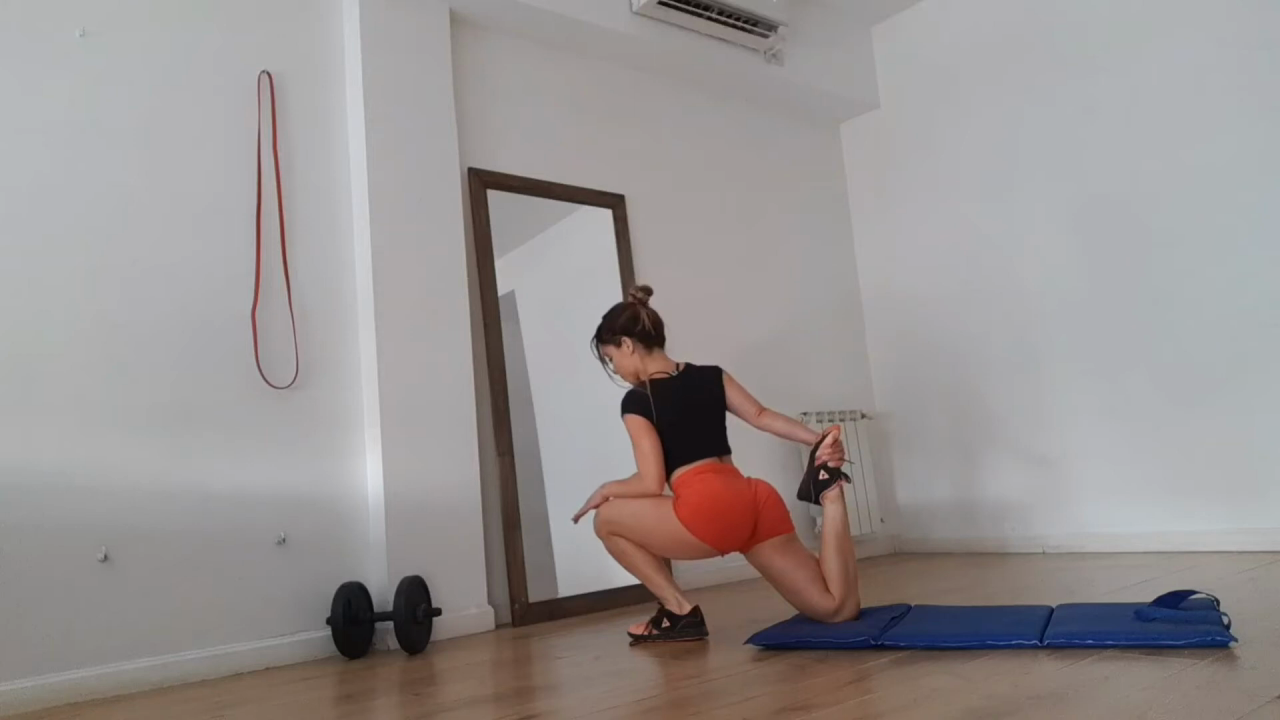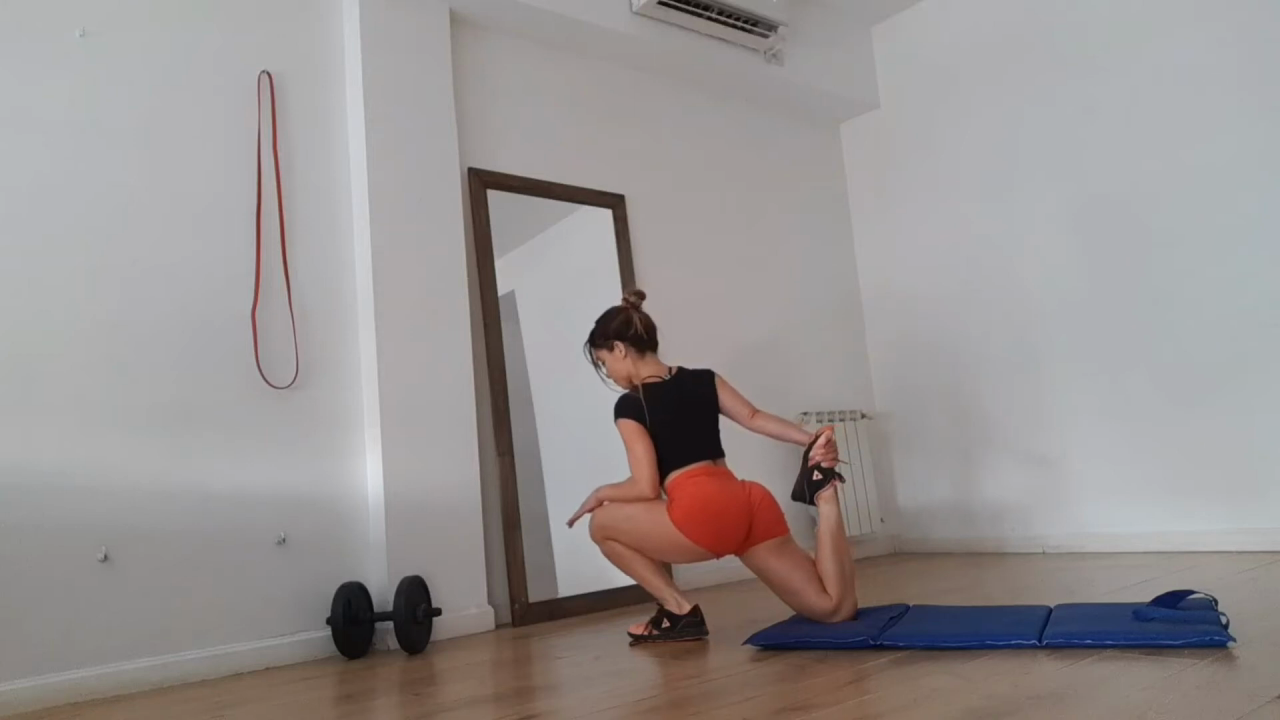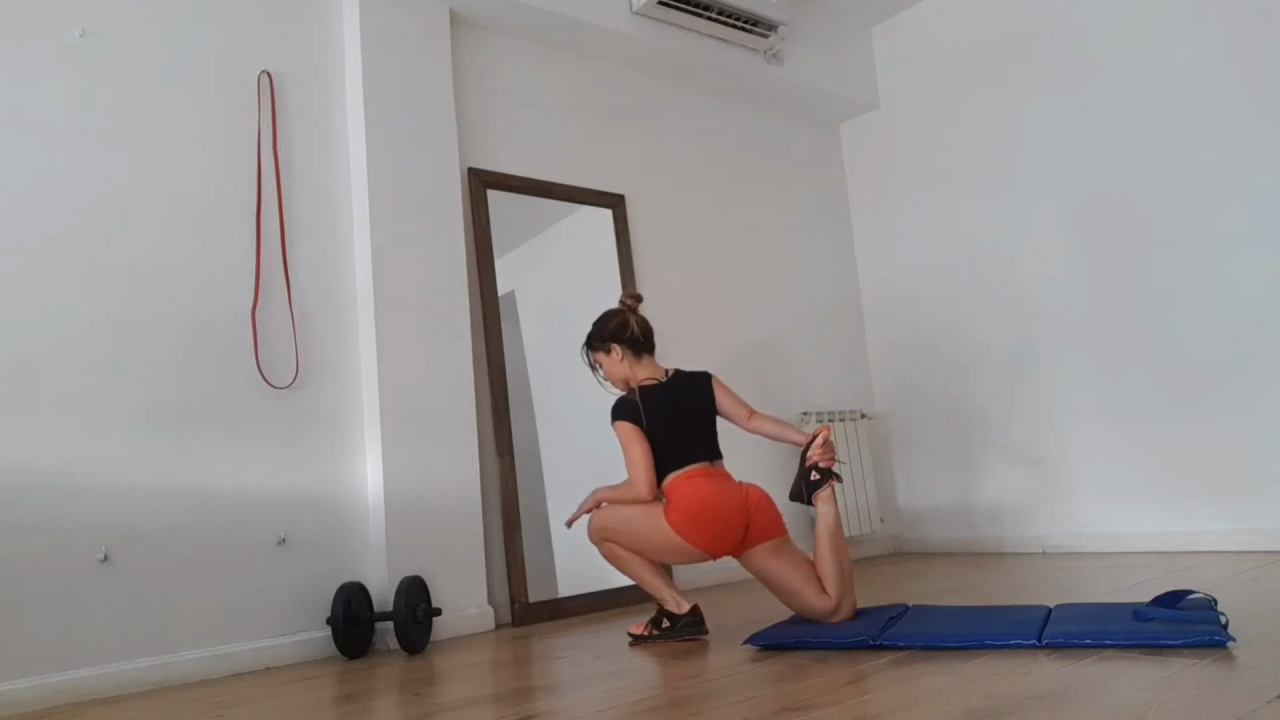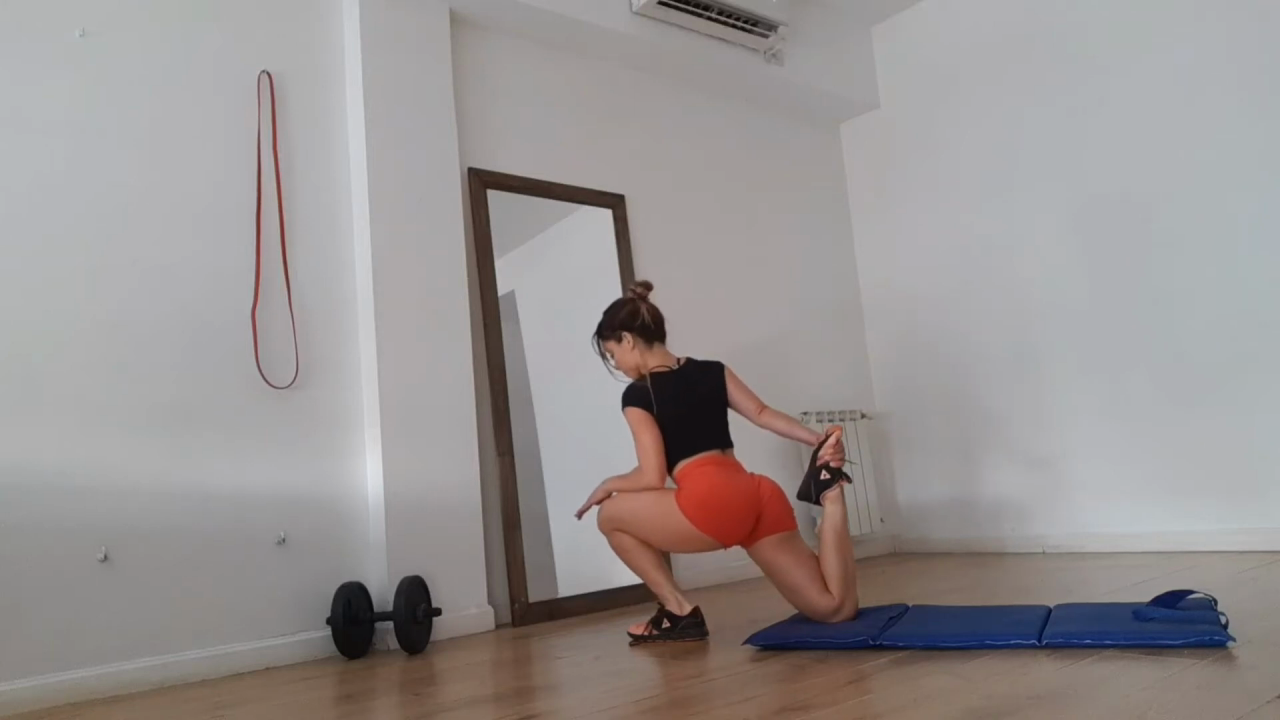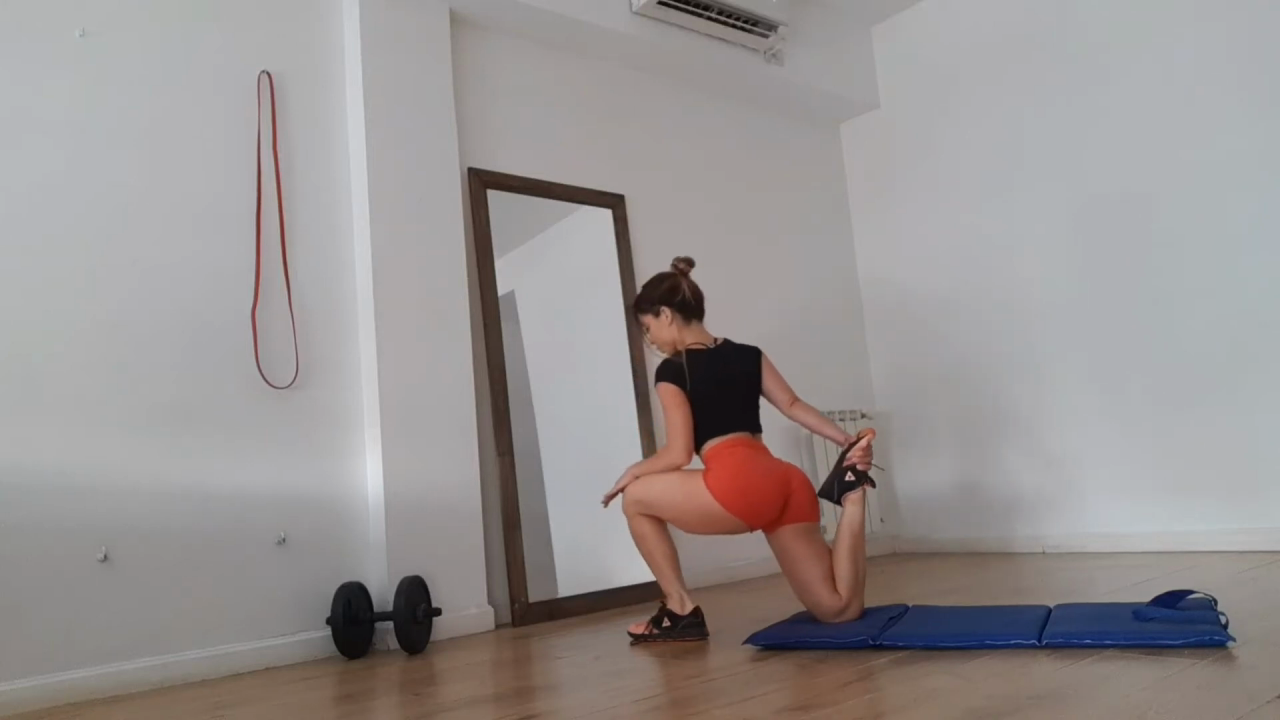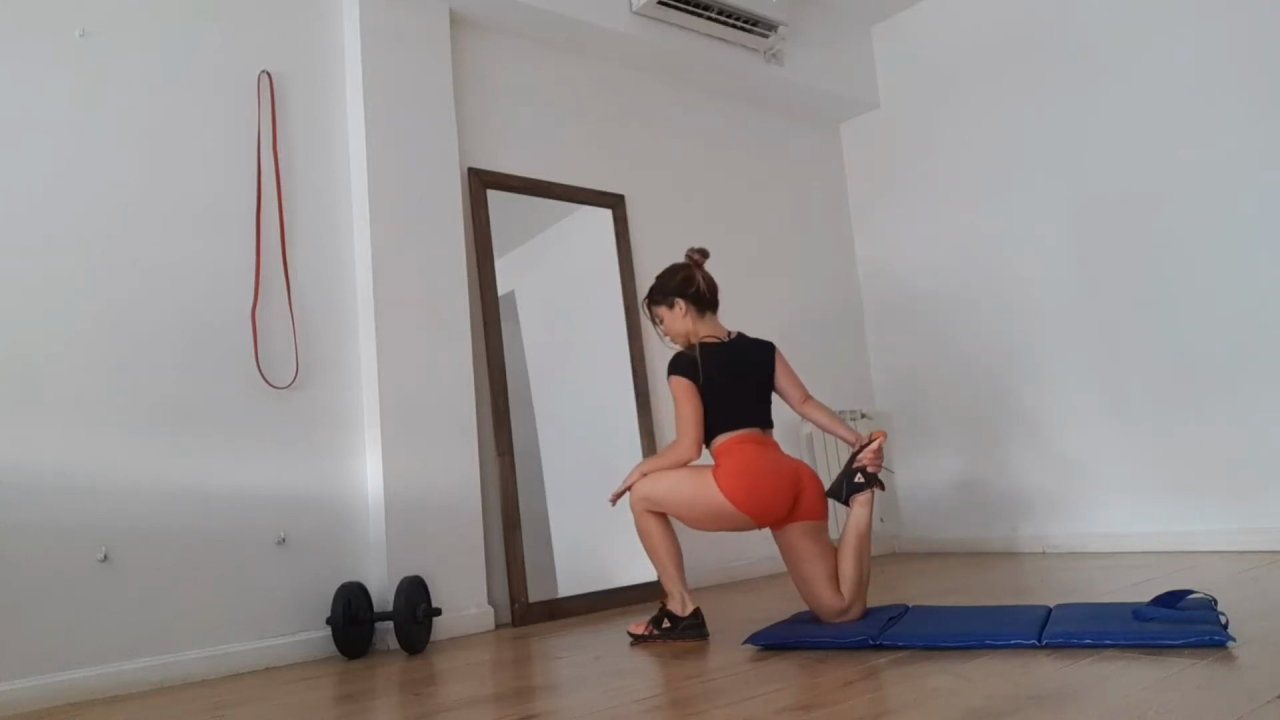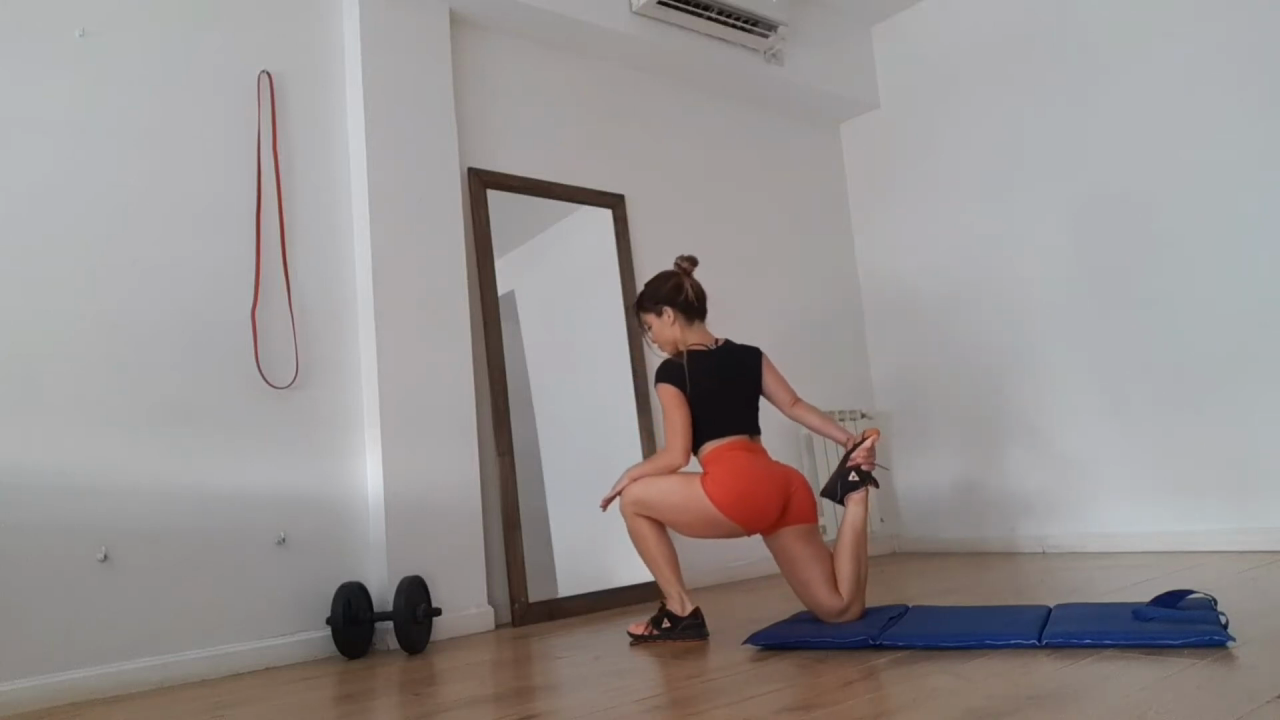
dt=0.7s
person 1, frame 1
left shoulder: (637, 401)
right shoulder: (711, 376)
left elbow: (652, 484)
right elbow: (761, 416)
left wrist: (606, 490)
right wrist: (819, 441)
left hip: (710, 511)
right hip: (757, 501)
left knee: (607, 519)
left ankle: (680, 611)
person 1, frame 2
left shoulder: (630, 405)
right shoulder: (703, 379)
left elbow: (646, 488)
right elbow: (753, 417)
left wrist: (601, 494)
right wrist: (813, 442)
left hip: (704, 513)
right hip: (752, 504)
left knee: (602, 524)
left ankle: (679, 611)
person 1, frame 3
left shoulder: (627, 408)
right shoulder: (700, 381)
left elbow: (644, 490)
right elbow: (751, 418)
left wrist: (599, 495)
right wrist: (809, 441)
left hip: (702, 516)
right hip: (749, 506)
left knee: (601, 525)
left ankle: (678, 611)
person 1, frame 4
left shoulder: (638, 395)
right shoulder: (712, 371)
left elbow: (652, 478)
right elbow: (762, 413)
left wrist: (607, 486)
right wrist: (819, 441)
left hip: (711, 502)
right hip: (761, 496)
left knee: (611, 515)
right knee: (836, 607)
left ankle: (679, 613)
person 1, frame 5
left shoulder: (672, 372)
right shoulder: (748, 355)
left elbow: (678, 455)
right elbow: (793, 405)
left wrist: (634, 471)
right wrist: (848, 442)
left hip: (739, 486)
right hip: (787, 484)
left knee: (635, 499)
right knee: (839, 608)
left ankle: (681, 611)
person 1, frame 6
left shoulder: (685, 364)
right shoulder: (762, 349)
left elbow: (688, 449)
right elbow: (805, 403)
left wrist: (641, 469)
right wrist: (858, 442)
left hip: (750, 482)
right hip: (797, 481)
left knee: (643, 495)
right knee: (842, 608)
left ankle: (681, 612)
person 1, frame 7
left shoulder: (672, 372)
right shoulder: (749, 356)
left elbow: (676, 455)
right elbow: (795, 405)
left wrist: (630, 474)
right wrist: (850, 441)
left hip: (738, 489)
right hip: (784, 486)
left knee: (633, 499)
right knee: (841, 608)
left ankle: (681, 612)
